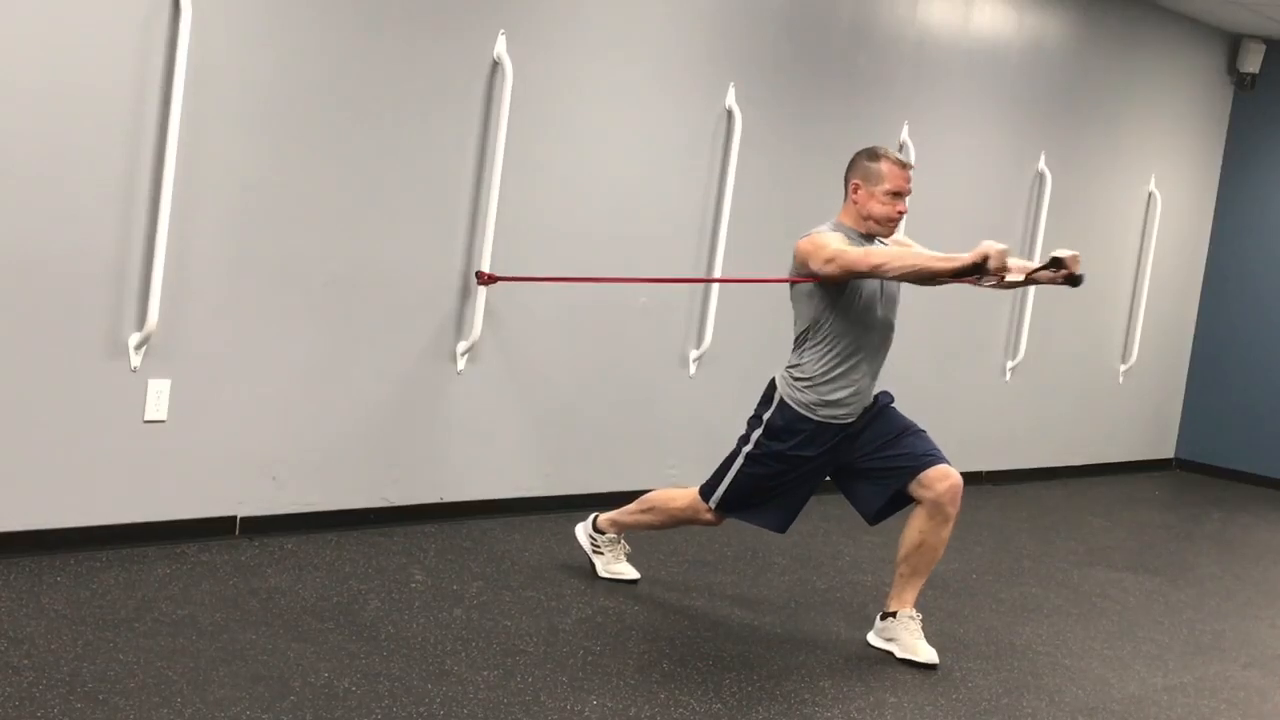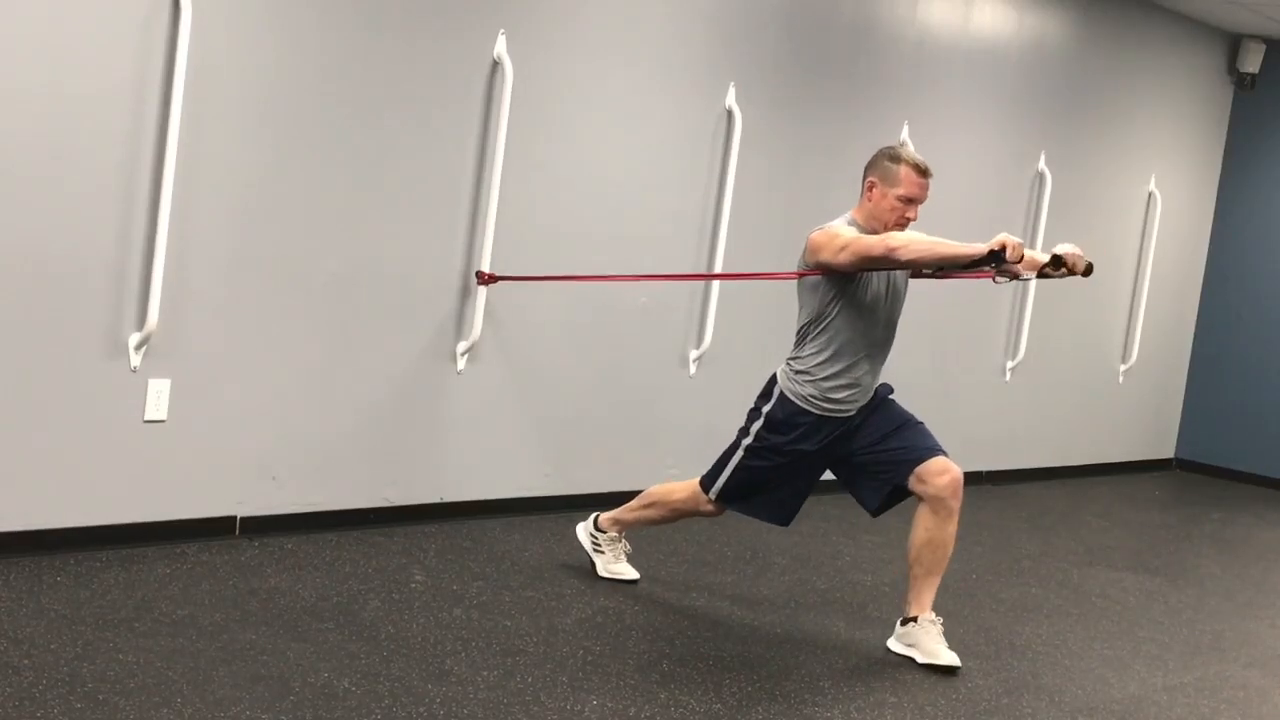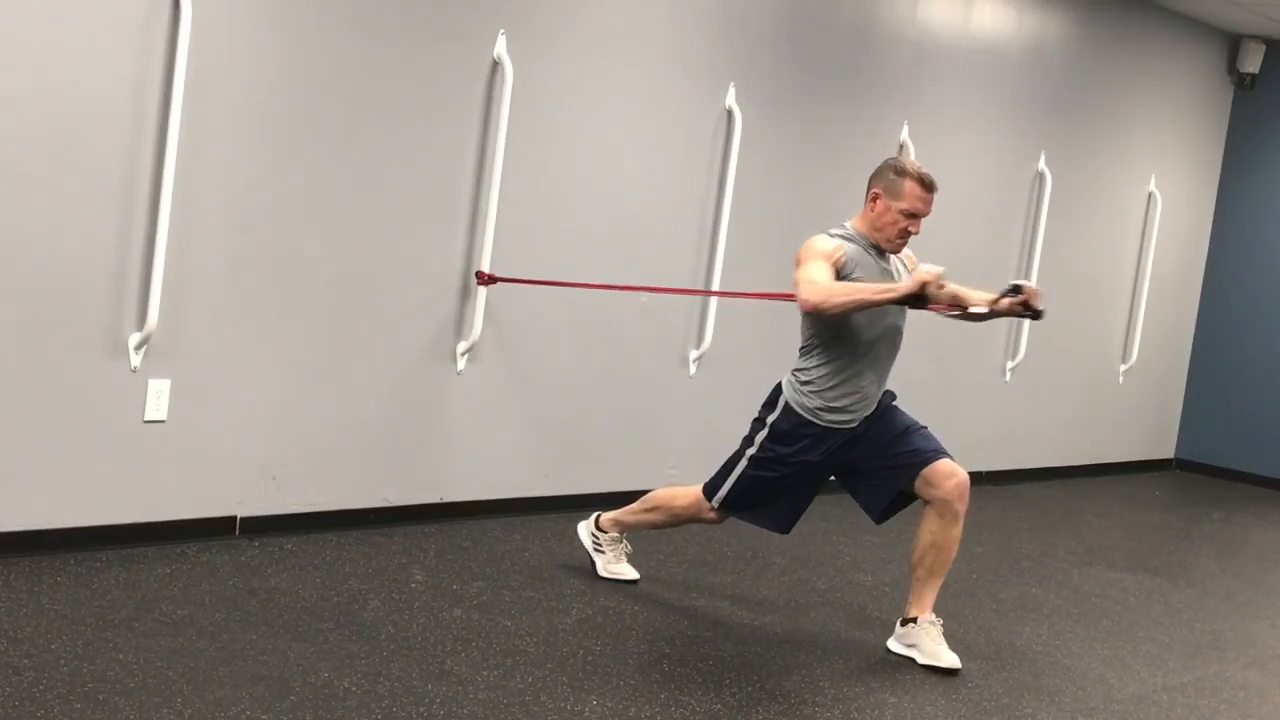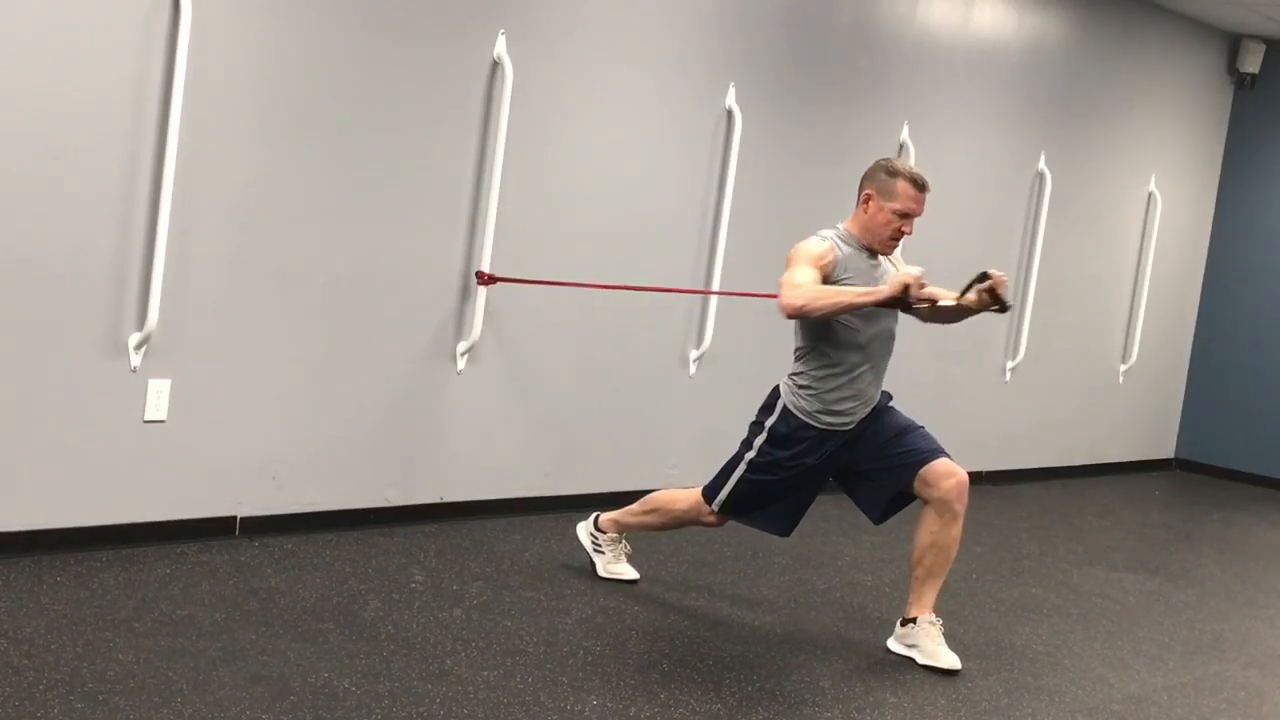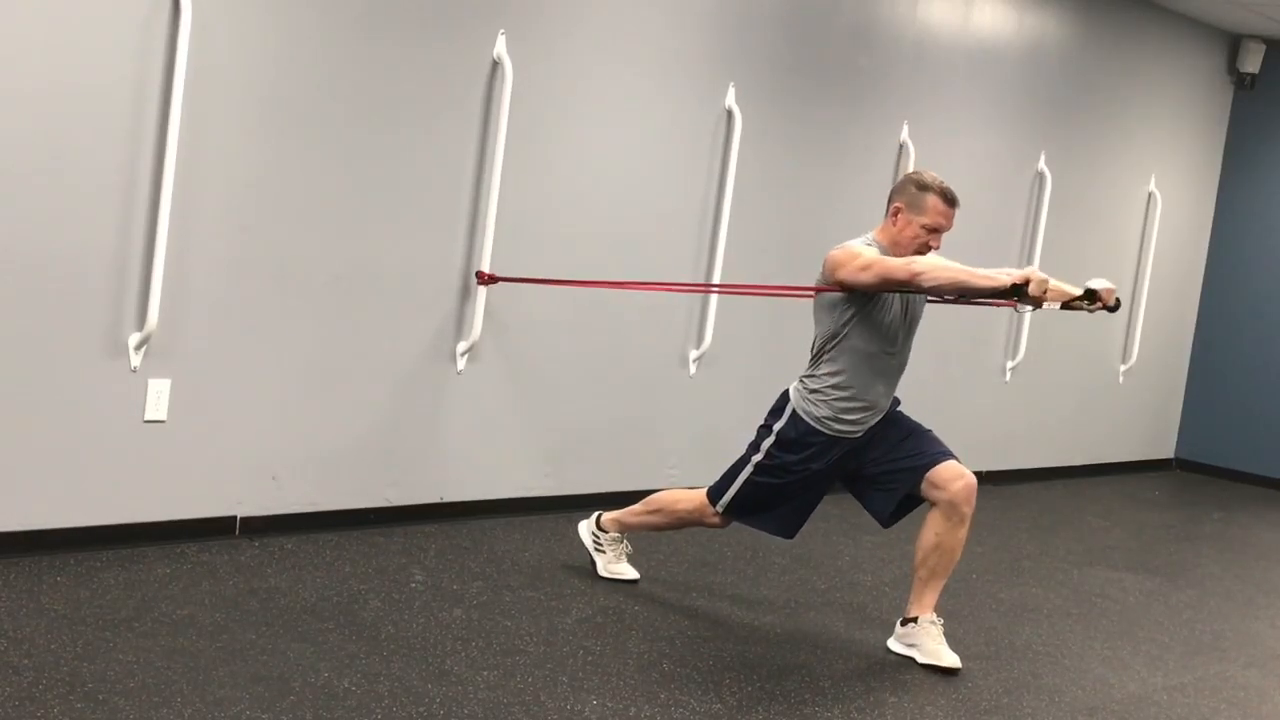
dt=1s
person 1, frame 1
left shoulder: (896, 247)
right shoulder: (820, 245)
left elbow: (968, 270)
right elbow: (879, 266)
left wrist: (1038, 271)
right wrist: (970, 259)
left hip: (862, 414)
right hip: (798, 415)
left knee: (943, 488)
right knee: (709, 508)
left ankle: (896, 620)
right ankle: (602, 529)
person 1, frame 2
left shoulder: (902, 242)
right shoulder: (829, 239)
left elbow: (970, 260)
right elbow: (891, 251)
left wrist: (1043, 260)
right wrist: (986, 248)
left hip: (864, 407)
right hip: (799, 409)
left knee: (944, 483)
right knee: (711, 499)
left ankle: (916, 625)
right ankle: (604, 528)
person 1, frame 3
left shoulder: (899, 257)
right shoulder: (828, 249)
left elbow: (951, 298)
right elbow: (815, 299)
left wrist: (997, 304)
right wrist: (900, 289)
left hip: (870, 417)
right hip: (803, 419)
left knee: (951, 487)
right knee: (713, 506)
left ankle: (916, 625)
right ankle: (606, 527)
person 1, frame 4
left shoulder: (886, 260)
right shoulder: (817, 251)
left elbow: (931, 309)
right elbow: (795, 302)
left wrist: (975, 300)
right wrist: (882, 293)
left hip: (867, 417)
right hip: (803, 421)
left knee: (949, 486)
right knee: (710, 509)
left ankle: (916, 625)
right ankle: (605, 528)
person 1, frame 5
left shoulder: (921, 264)
right shoulder: (849, 259)
left elbow: (991, 283)
right elbow: (914, 274)
left wrist: (1076, 293)
right wrist: (1012, 280)
left hip: (875, 424)
right hip: (811, 425)
left knee: (958, 488)
right knee: (716, 511)
left ankle: (917, 625)
right ankle: (607, 526)
